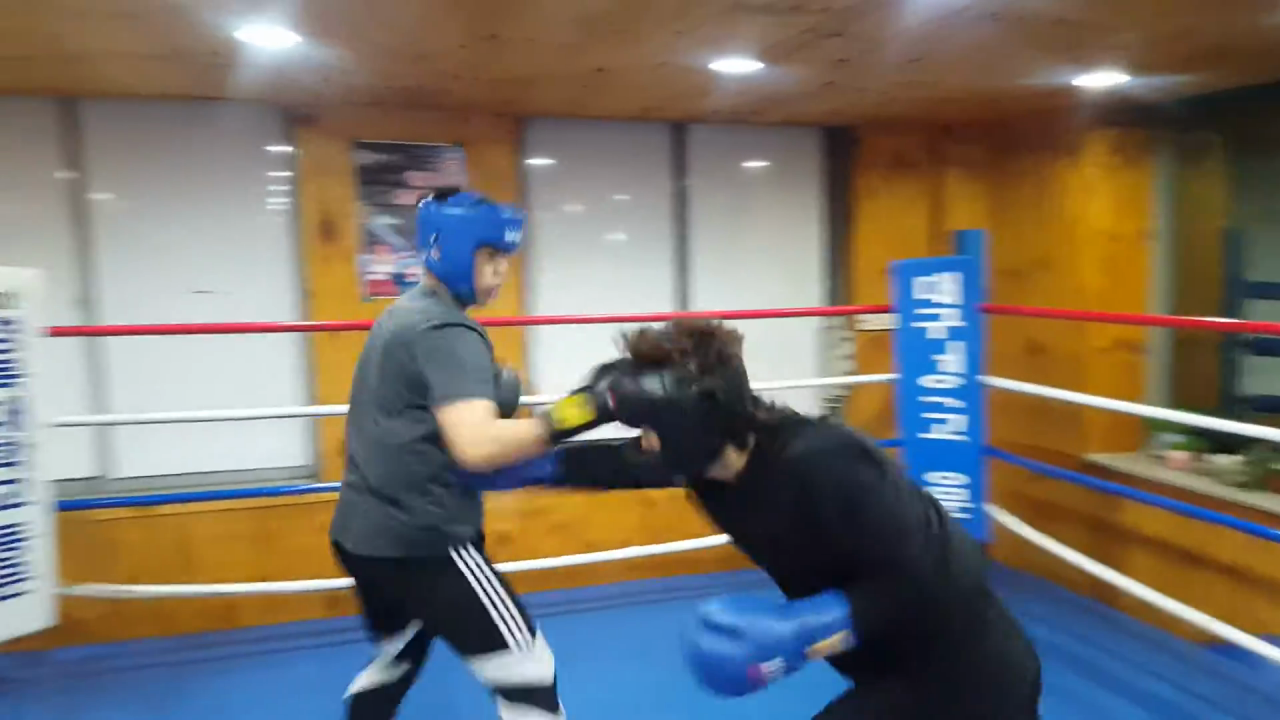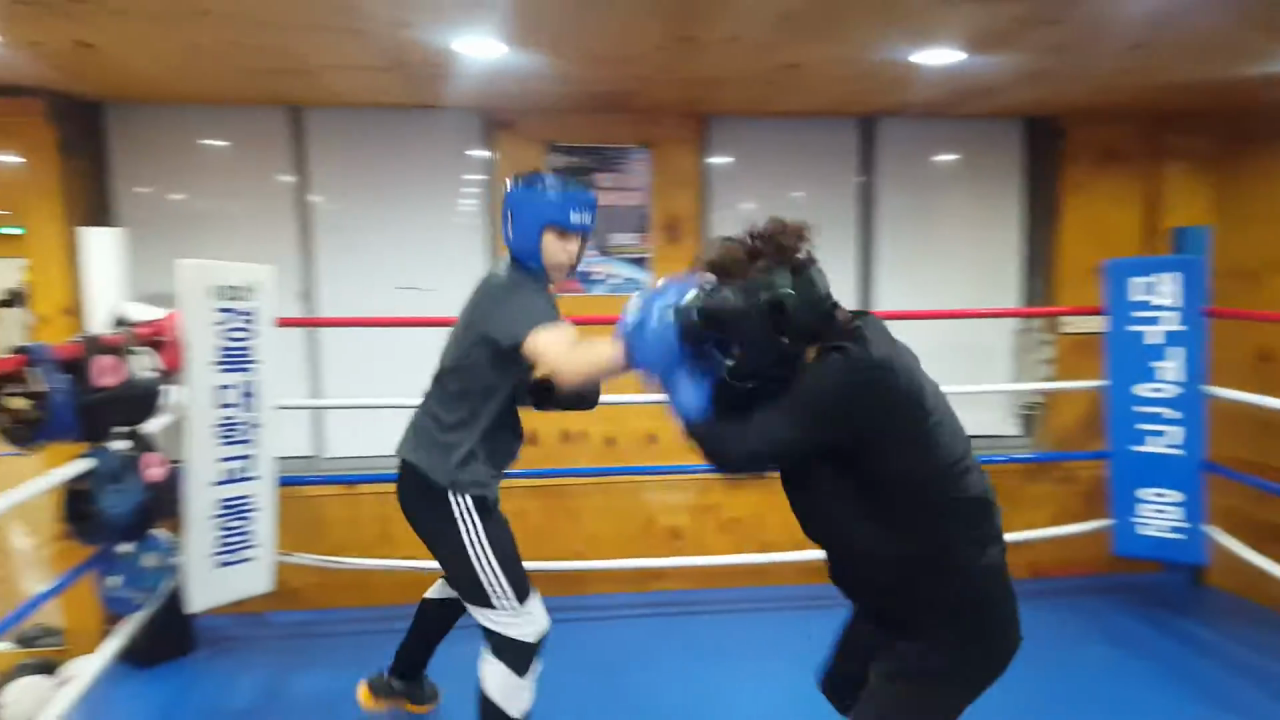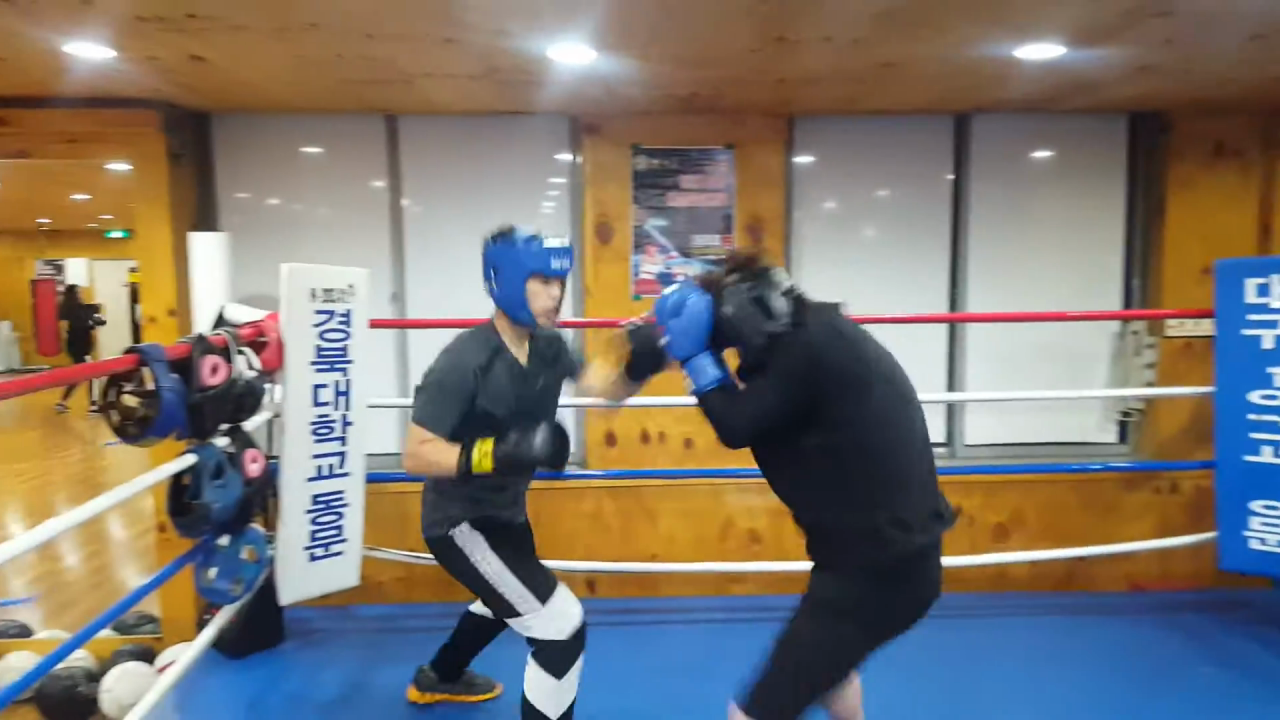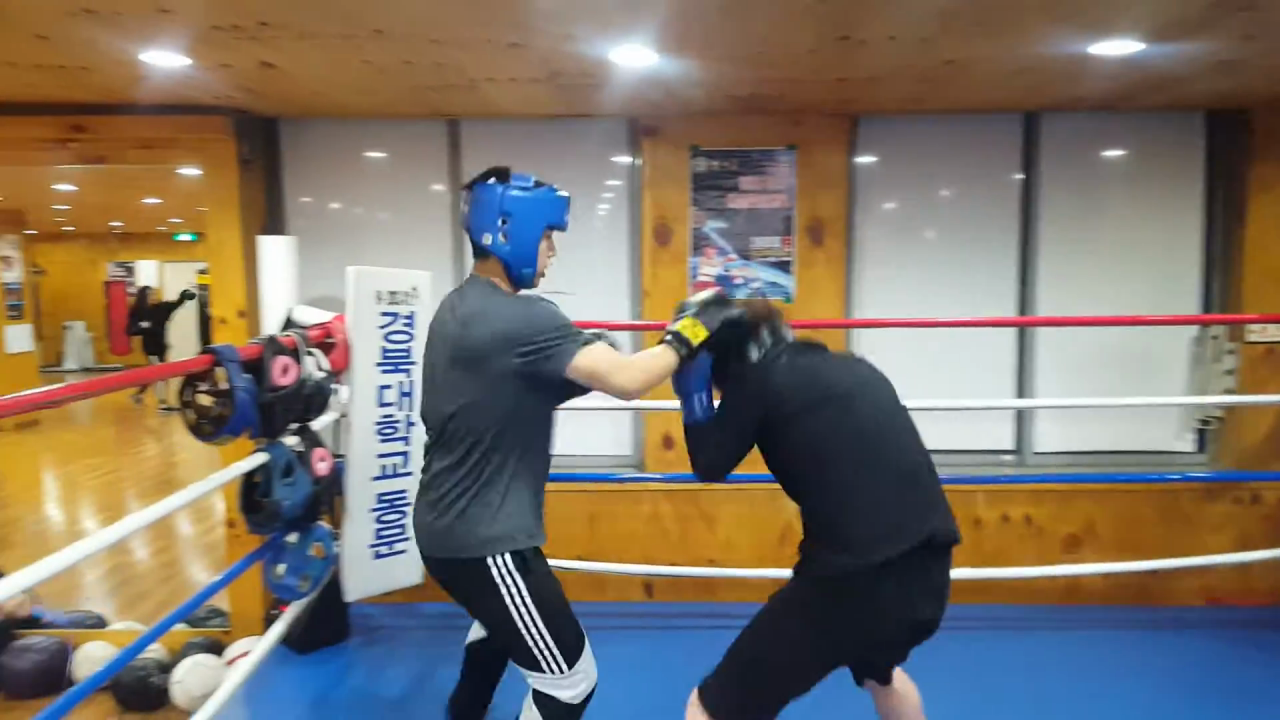
dt=0.3s
person 1, frame 1
left shoulder: (400, 317)
right shoulder: (447, 332)
right elbow: (476, 446)
left wrist: (489, 405)
right wrist: (579, 410)
left hip: (359, 537)
right hip: (424, 542)
left knee: (395, 653)
person 1, frame 2
left shoulder: (520, 288)
right shoulder: (513, 294)
right elbow: (572, 364)
left wrist: (546, 389)
left hip: (441, 473)
right hip: (443, 481)
left knee: (465, 579)
right knee: (520, 625)
person 1, frame 3
left shoulder: (546, 344)
right shoulder: (463, 361)
left elbow: (605, 385)
right elbow: (418, 456)
left wrist: (639, 360)
right wrist: (500, 451)
left hip: (502, 512)
right hip: (461, 520)
left knee: (506, 599)
right knee: (561, 626)
left ankle: (437, 678)
person 1, frame 4
left shoulder: (456, 309)
right shoulder: (519, 319)
right elbow: (628, 378)
left wrist: (571, 367)
right wrist: (696, 326)
left hip: (446, 525)
right hip: (482, 536)
left knee: (504, 621)
person 2, frame 1
left shoulder: (817, 461)
right shoulder: (739, 437)
left elbow: (929, 582)
right elbow: (623, 464)
left wrist: (800, 631)
right wrist: (535, 464)
left hip: (961, 674)
person 2, frame 2
left shoulder: (856, 374)
right shoulder: (845, 348)
left elbow: (738, 449)
right elbow: (751, 408)
left wrist: (675, 369)
right wrist: (702, 360)
left hip: (949, 616)
right hip: (902, 593)
person 2, frame 3
left shoulder: (810, 350)
right shoulder: (828, 338)
left elbow: (737, 425)
right elbow: (764, 410)
left wrist: (695, 353)
left hip: (877, 569)
right hip: (892, 553)
right knee: (814, 663)
person 2, frame 4
left shoulder: (757, 381)
right shoulder: (854, 369)
left elbow: (711, 464)
left wrist: (693, 392)
left hip: (847, 583)
right hip: (927, 573)
right knee: (876, 669)
